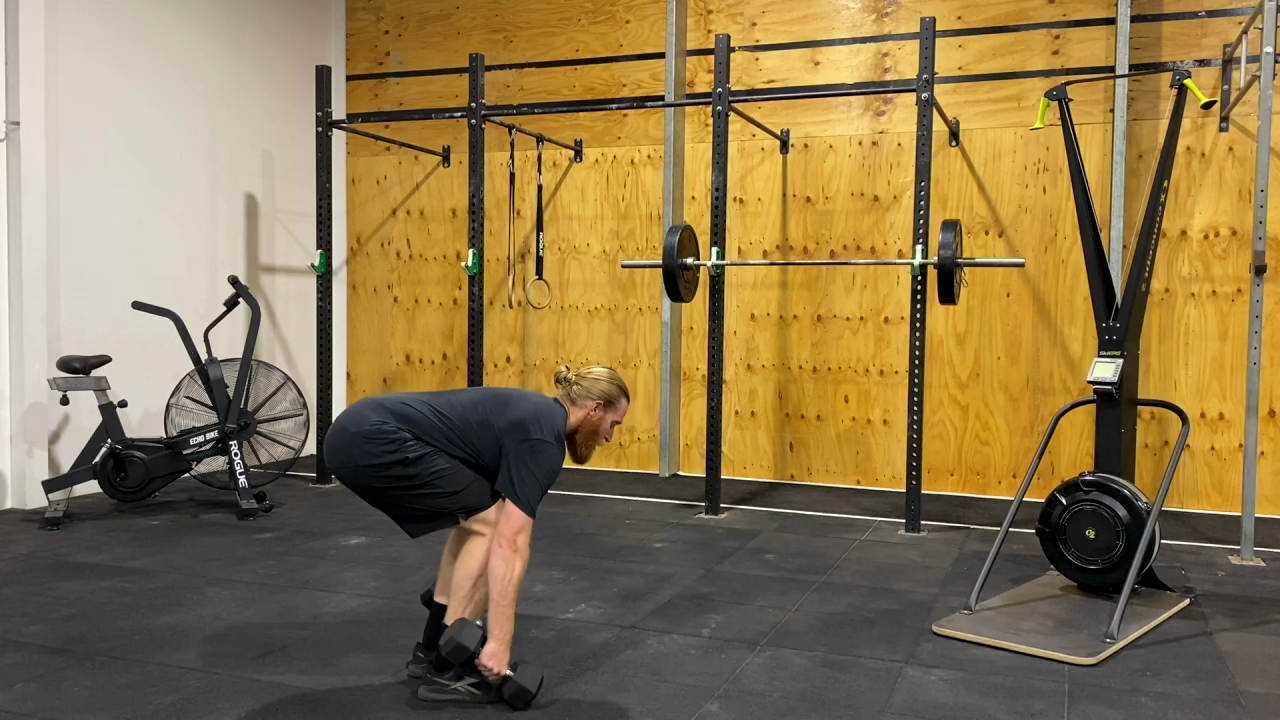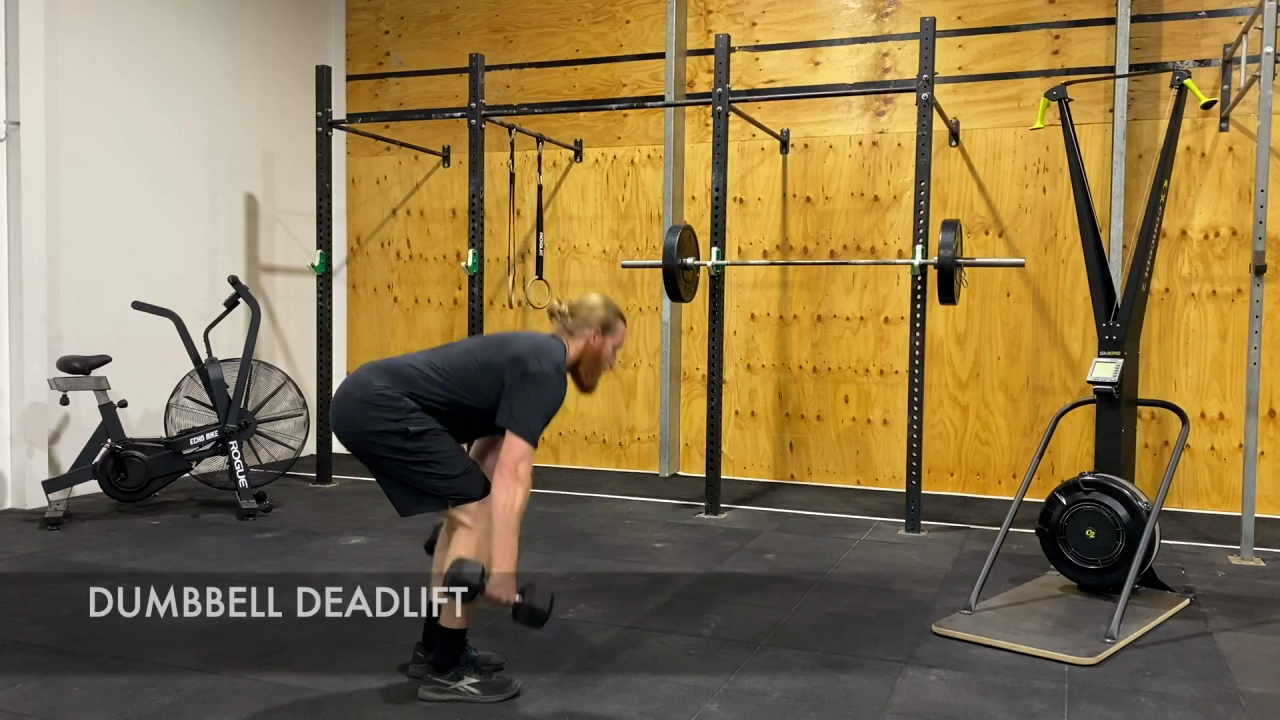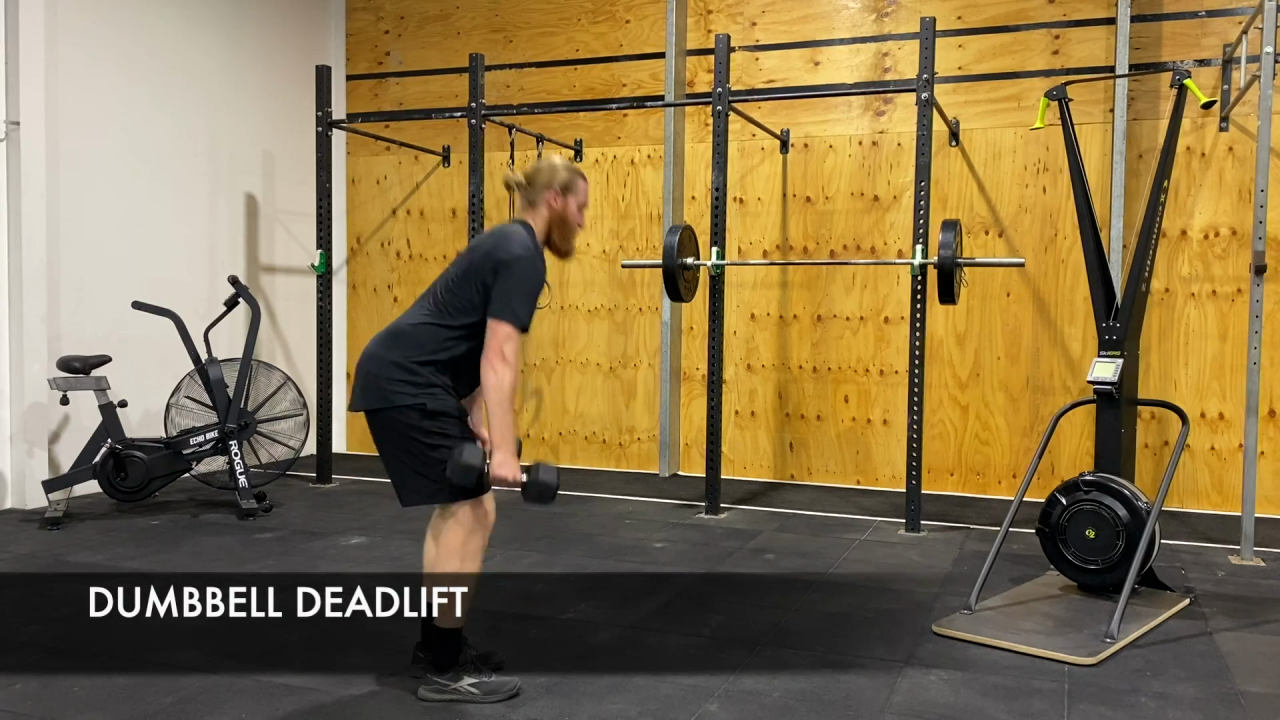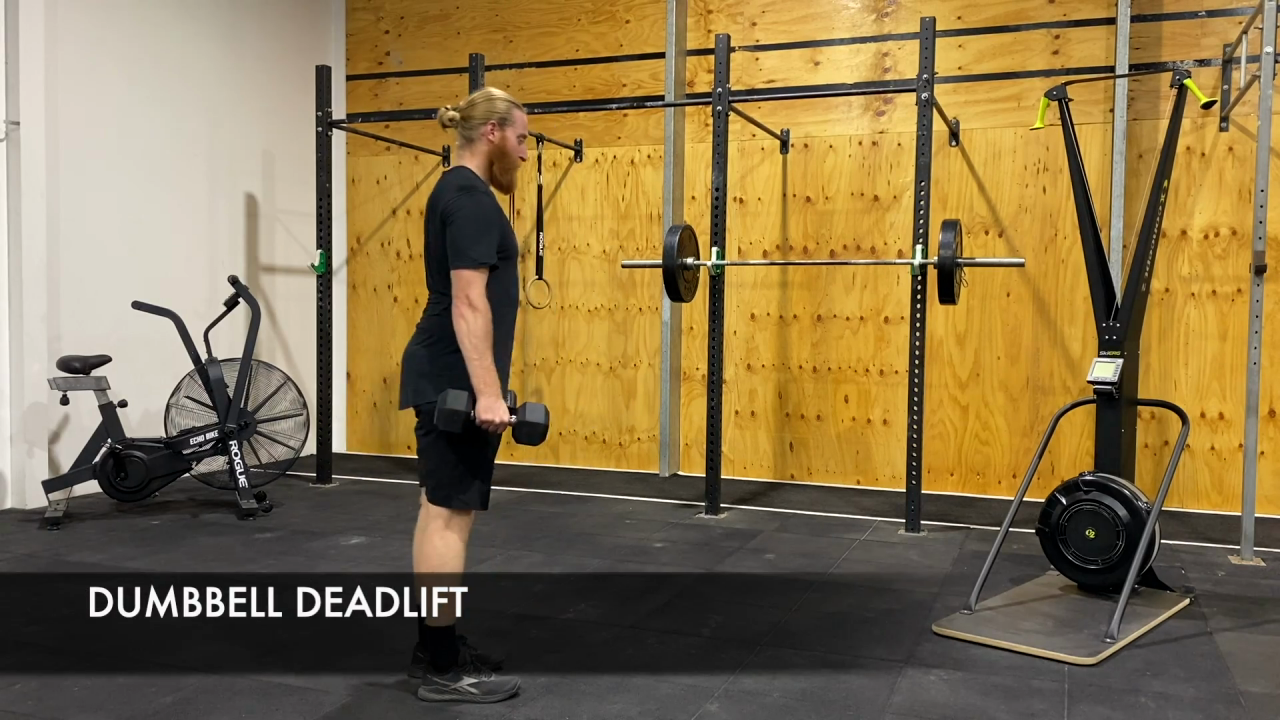
dt=0.3s
person 1, frame 1
left shoulder: (536, 415)
right shoulder: (541, 439)
right elbow: (510, 547)
right wrist: (499, 645)
left hip: (357, 435)
right hip: (372, 442)
left knee: (476, 516)
right knee: (488, 523)
left ankle: (435, 647)
right ankle: (447, 667)
person 1, frame 2
left shoulder: (534, 356)
right shoulder: (545, 373)
left elbow: (491, 454)
right elbow: (513, 476)
right wrist: (504, 573)
left hip: (363, 400)
right hip: (379, 409)
left knee: (470, 509)
right knee: (478, 514)
left ankle: (435, 648)
right ankle: (447, 667)
person 1, frame 3
left shoulder: (505, 246)
right shoulder: (522, 257)
left elbow: (482, 349)
right elbow: (500, 358)
left wrist: (472, 424)
right wrist: (504, 452)
left hip: (399, 375)
right hip: (409, 384)
left knee: (454, 511)
right knee: (467, 511)
left ankle: (438, 644)
right ankle: (445, 666)
person 1, frame 4
left shoulder: (459, 191)
right shoulder: (471, 198)
right elbow: (470, 303)
right wrist: (490, 393)
left hip: (442, 375)
right hip: (453, 379)
left knee: (444, 509)
right knee: (453, 514)
left ankle: (436, 646)
right ankle: (442, 665)
